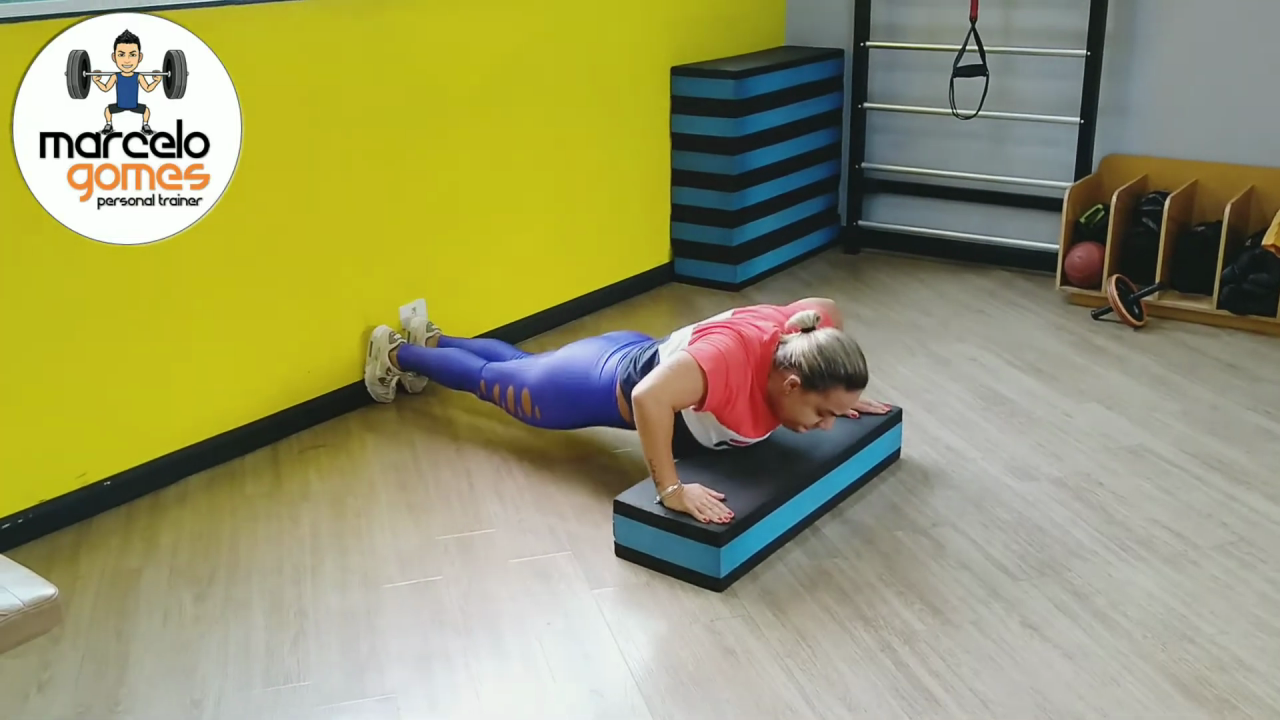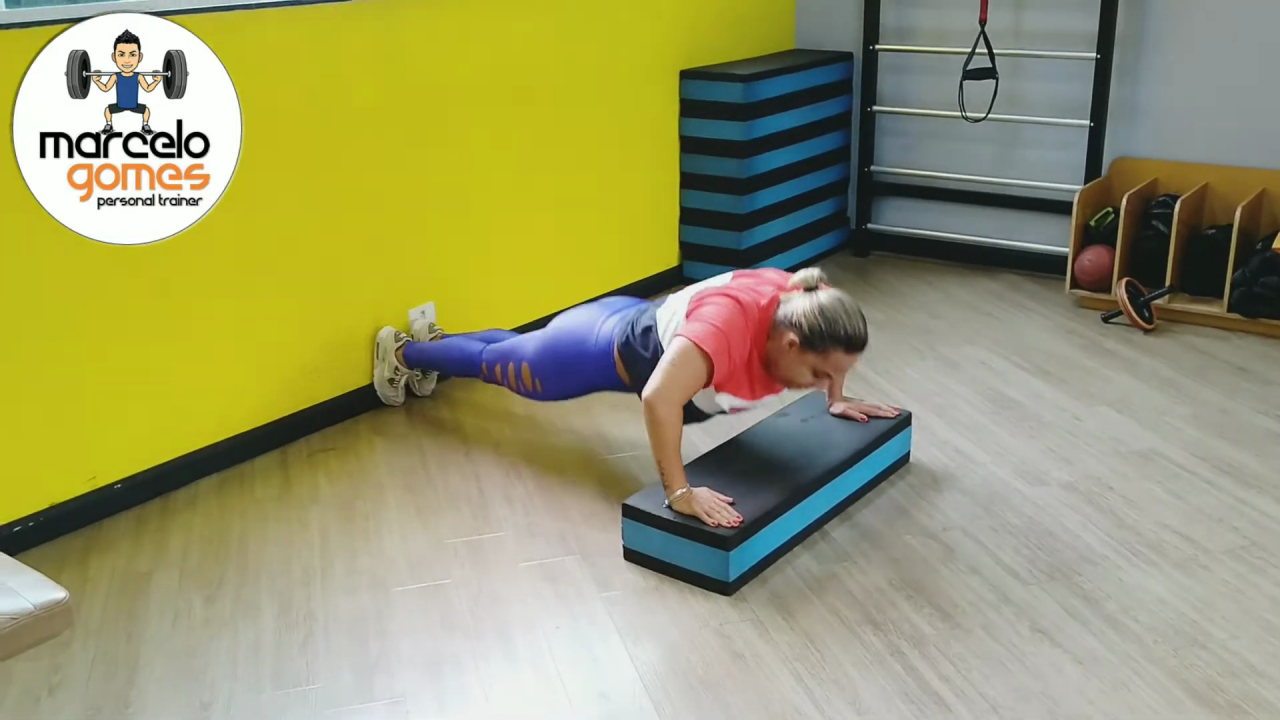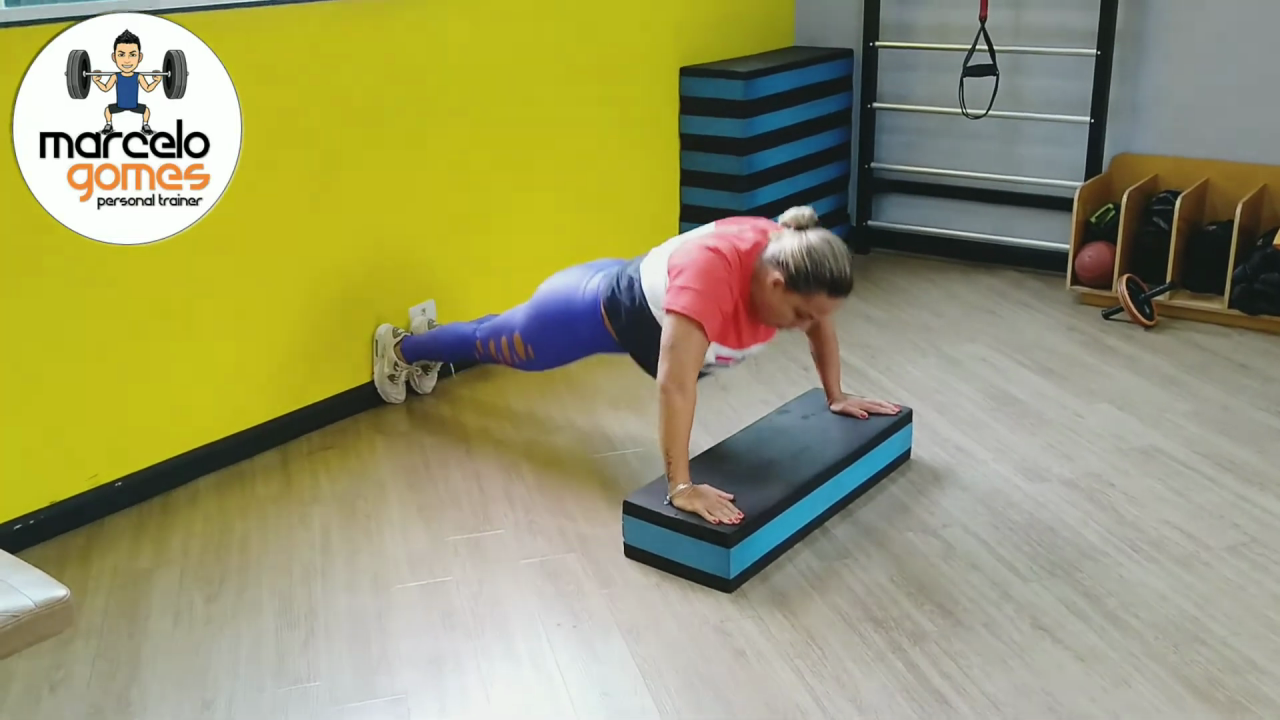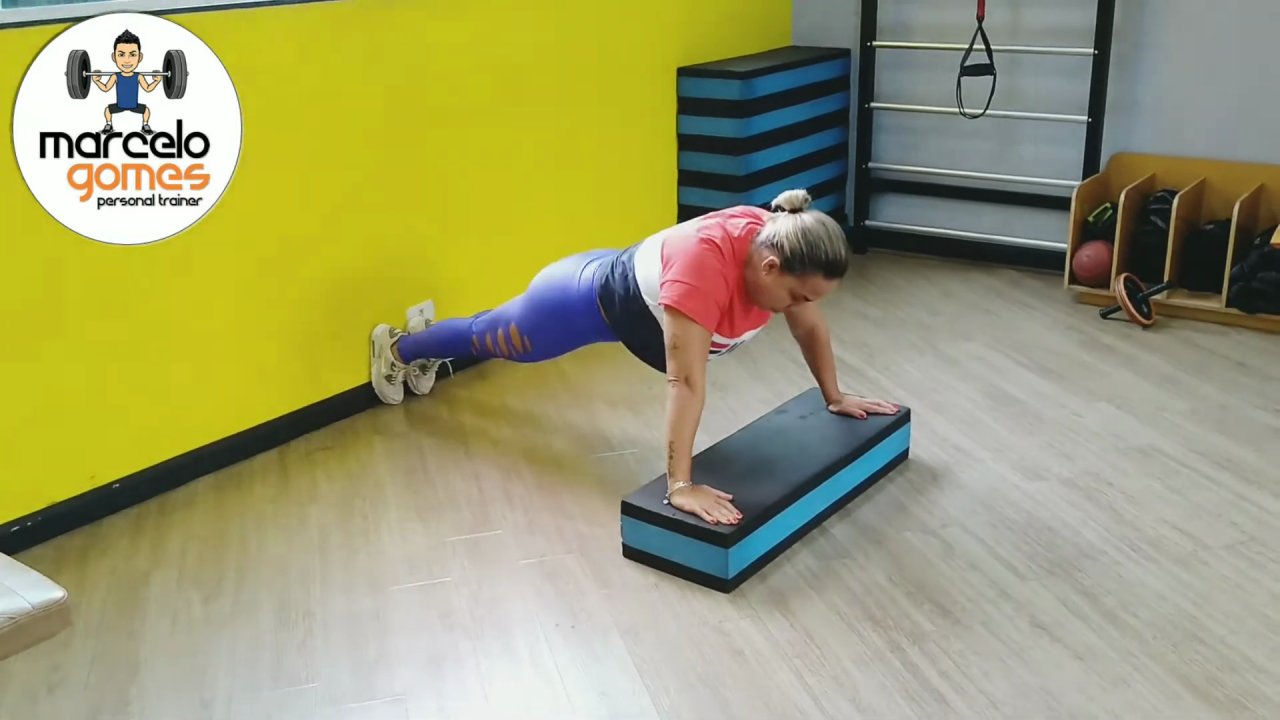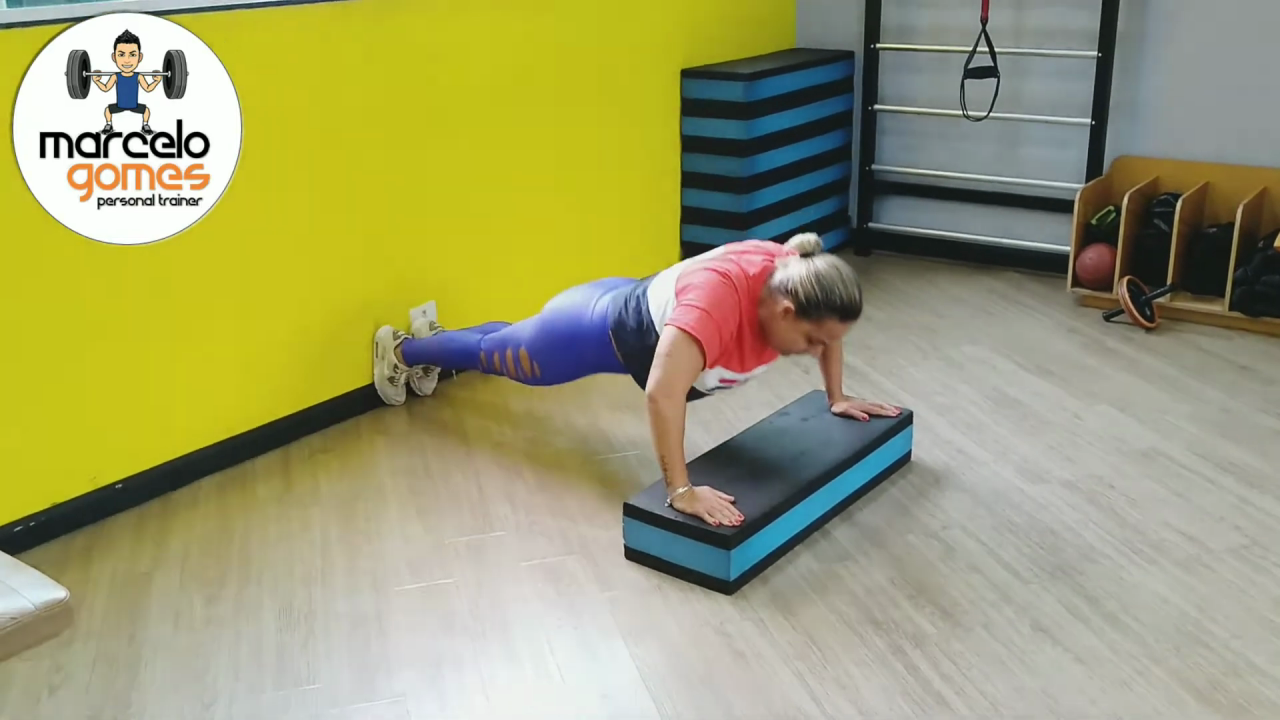
dt=0.3s
person 1, frame 1
left shoulder: (801, 339)
right shoulder: (734, 358)
left elbow: (828, 307)
right elbow: (648, 397)
left wrist: (837, 401)
right wrist: (671, 489)
left hip: (640, 354)
right hip: (607, 386)
left knee: (522, 362)
right knee: (491, 382)
left ankle: (431, 339)
right ankle: (396, 352)
person 1, frame 2
left shoulder: (803, 307)
right shoulder: (732, 323)
right elbow: (658, 399)
left wrist: (838, 399)
right wrist: (680, 493)
left hip: (641, 330)
right hip: (604, 349)
left knee: (516, 347)
right knee: (496, 365)
left ankle: (435, 337)
right ankle: (403, 351)
person 1, frame 3
left shoulder: (790, 259)
right shoulder: (713, 272)
left elbow: (824, 326)
right elbow: (675, 385)
left wrist: (837, 396)
right wrist: (682, 488)
left hip: (633, 299)
right hip: (593, 308)
left knee: (499, 338)
right knee: (489, 345)
left ankle: (428, 332)
right ankle: (402, 347)
person 1, frame 4
left shoulder: (785, 244)
right shoulder: (706, 260)
left elbow: (809, 324)
right elbow: (686, 382)
left wrist: (834, 397)
right wrist: (681, 486)
left hip: (627, 297)
right hip: (585, 299)
left knee: (494, 337)
right knee: (486, 339)
left ankle: (425, 340)
right ankle: (398, 348)
person 1, frame 5
left shoulder: (798, 279)
right shoulder: (720, 294)
left elbow: (827, 335)
right elbow: (663, 392)
left wrist: (837, 398)
right wrist: (682, 490)
left hip: (634, 312)
right hip: (596, 330)
left knee: (507, 344)
right knee: (493, 354)
left ankle: (436, 334)
right ankle: (403, 350)
